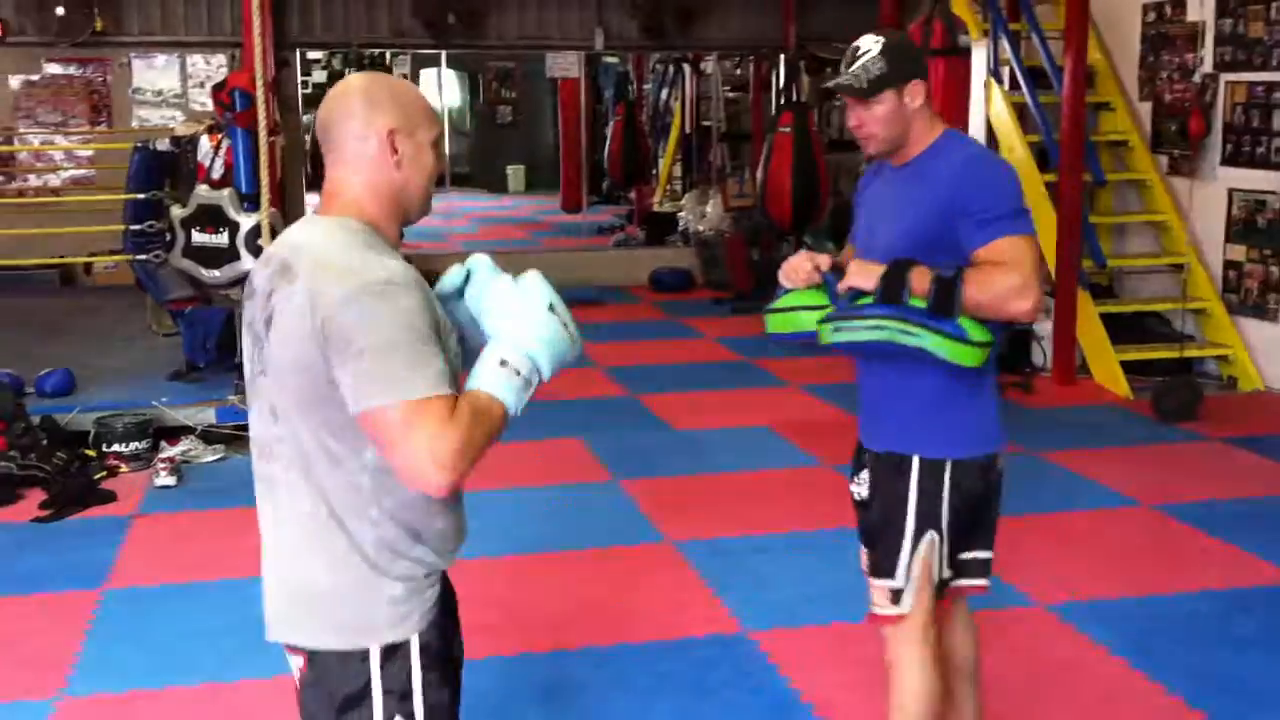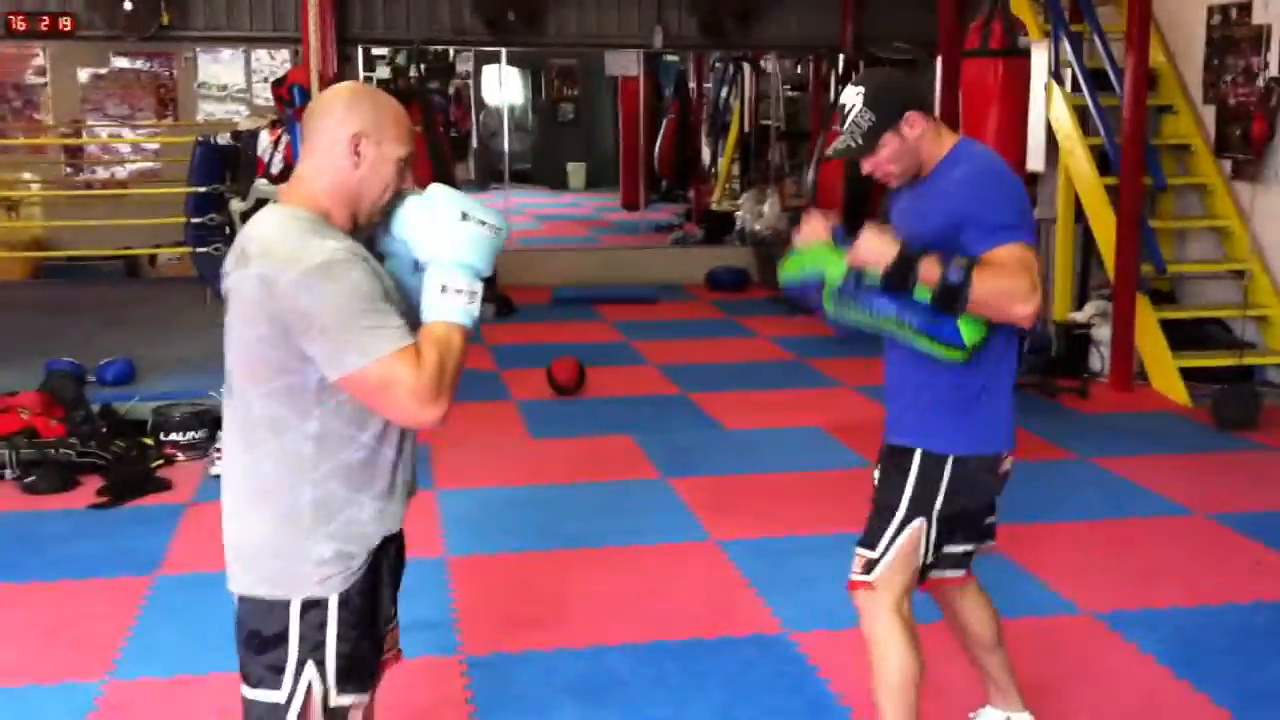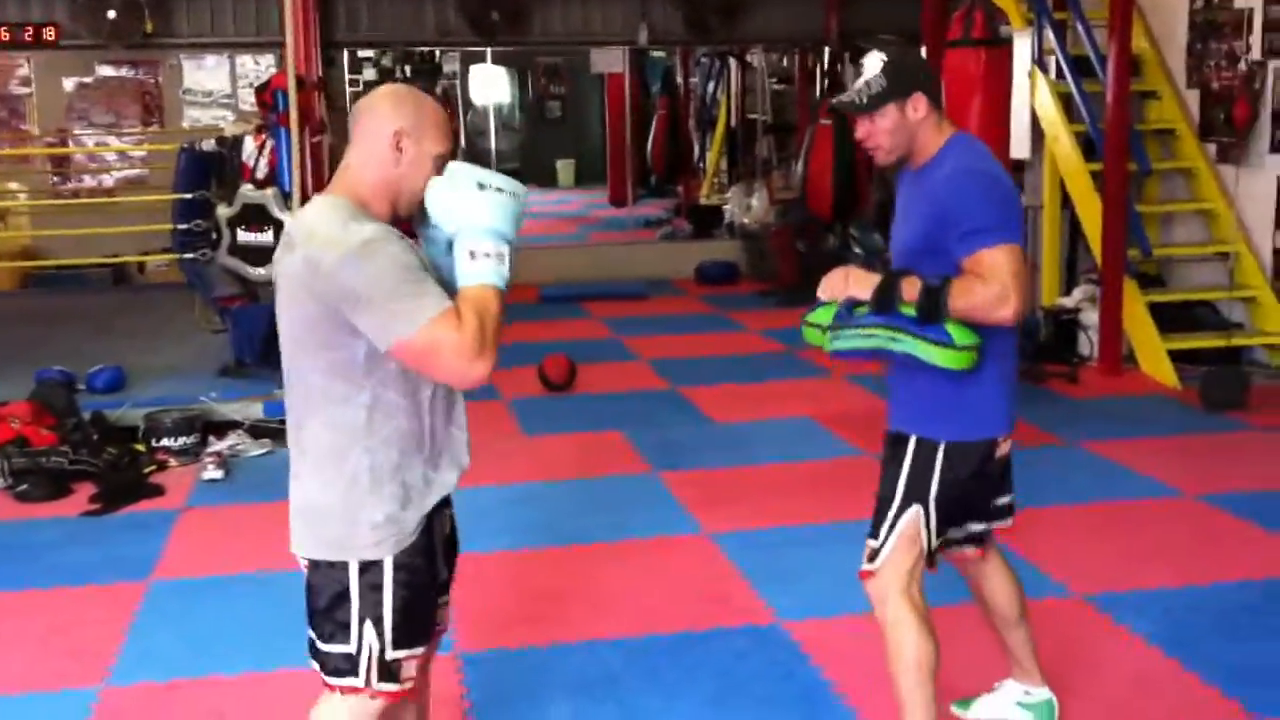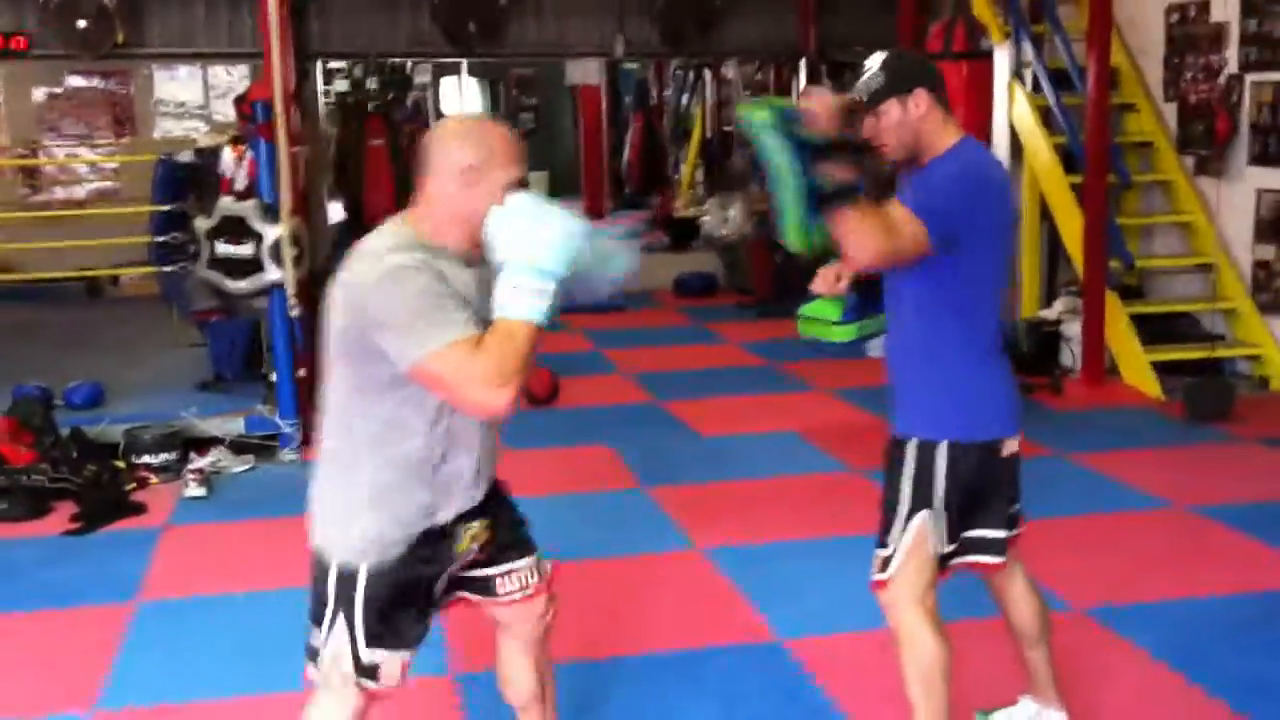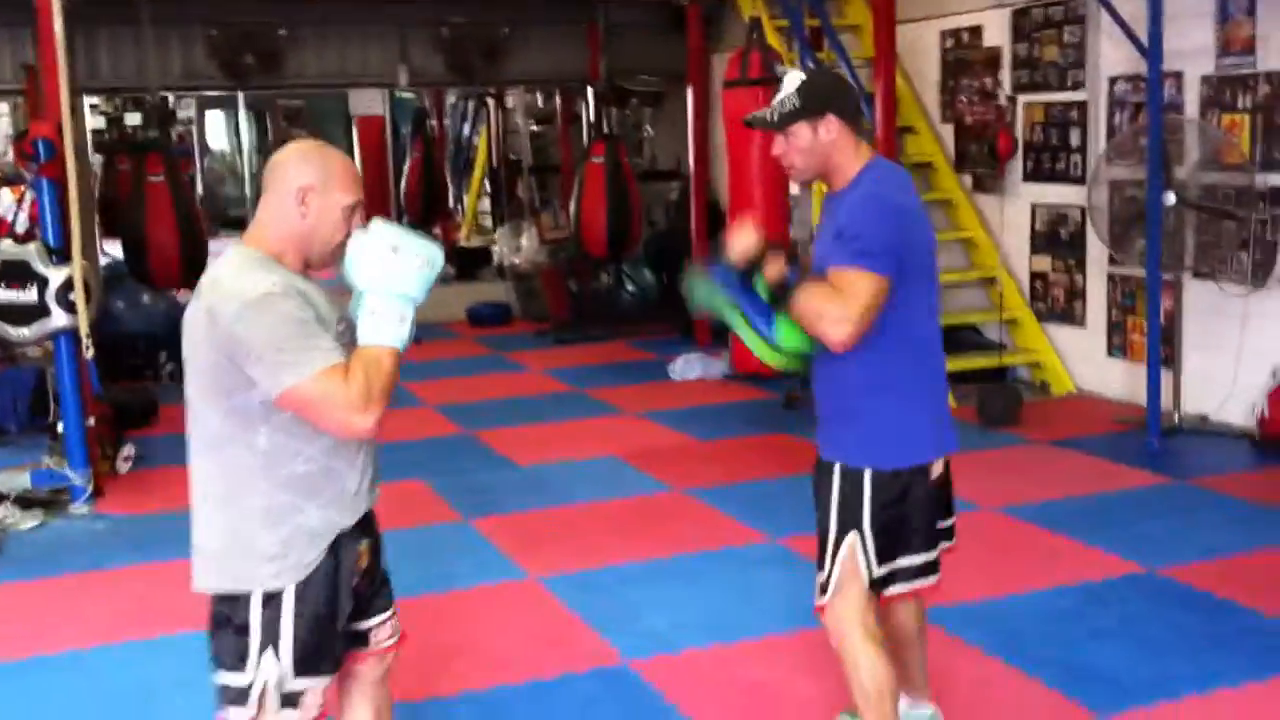
dt=1s
person 1, frame 1
left shoulder: (974, 174)
right shoulder: (876, 177)
left elbow: (1019, 291)
left wrist: (901, 279)
right wrist: (825, 266)
left hip: (939, 433)
right hip: (887, 424)
left knee: (906, 616)
right knee: (941, 600)
person 1, frame 2
left shoulder: (981, 182)
right shoulder: (913, 187)
left elbow: (1020, 299)
left wrist: (910, 260)
right wrist: (834, 247)
left hip: (951, 428)
right hip: (927, 420)
left knee: (880, 594)
right knee: (942, 574)
person 1, frame 3
left shoulder: (968, 181)
right shoulder: (923, 174)
left elbow: (1001, 298)
left wrist: (888, 287)
right wrist: (866, 282)
left hip: (946, 414)
right hip: (960, 406)
left knee: (890, 580)
right knee: (971, 546)
person 1, frame 4
left shoulder: (959, 178)
right shoulder: (952, 173)
left elbow: (868, 245)
right elbow: (922, 268)
right wrist: (850, 278)
left hip: (949, 419)
right hip: (982, 410)
left knee: (904, 589)
right knee: (997, 563)
person 1, frame 5
left shoulder: (879, 208)
right shoulder: (860, 194)
left elbow: (838, 325)
right elbow: (836, 292)
left wrist: (764, 263)
right wrist: (773, 268)
left hip: (876, 442)
right hip: (904, 432)
left knee: (843, 610)
right knee: (890, 583)
person 2, frame 1
left shoulder: (300, 252)
right shoulder: (364, 284)
right elbow: (433, 460)
left wrist: (447, 314)
right wrist: (516, 356)
left hip: (331, 575)
right hip: (365, 599)
person 2, frame 2
left shoulder: (283, 235)
right shoulder: (315, 264)
left elbow: (368, 343)
right elbow: (422, 397)
left wrist: (411, 262)
right wrist: (456, 275)
left hip: (340, 529)
right hip: (309, 551)
person 2, frame 3
left shoulder: (335, 227)
right shoulder: (358, 247)
left elbow: (421, 326)
right elbow: (469, 358)
left wrist: (454, 241)
right wrist: (485, 244)
left hip: (402, 493)
right hip: (369, 514)
left knee: (410, 656)
person 2, frame 4
left shoulder: (459, 246)
right shoulder: (386, 272)
right elbow: (491, 388)
right wrist: (533, 277)
left hip: (462, 494)
right hip: (386, 520)
left knee: (528, 613)
person 2, frame 5
left shoulder: (280, 282)
right shoulder: (255, 298)
left elbow: (337, 387)
right elbow: (355, 412)
left wrist: (379, 294)
right wrist: (391, 303)
left hip: (331, 531)
right hip: (275, 559)
left knee: (371, 666)
